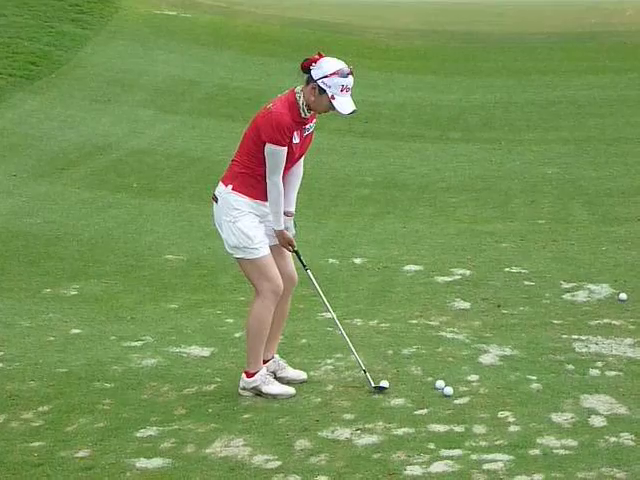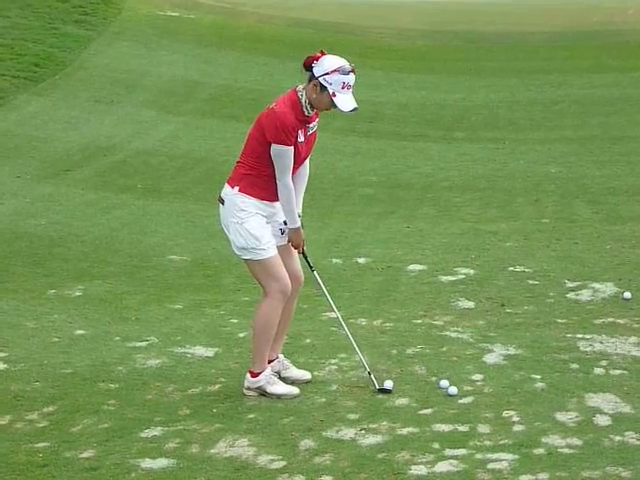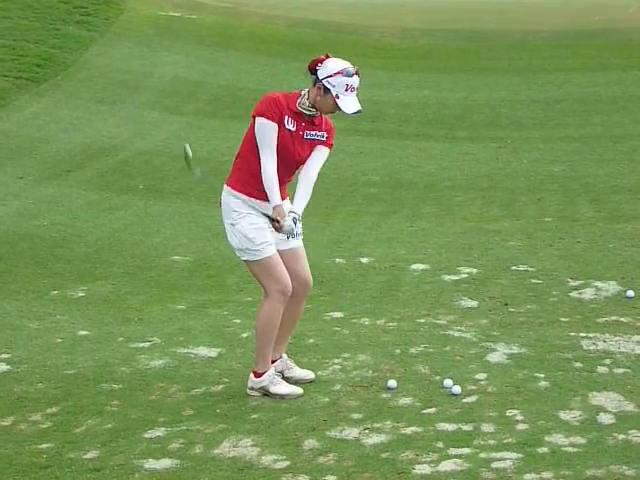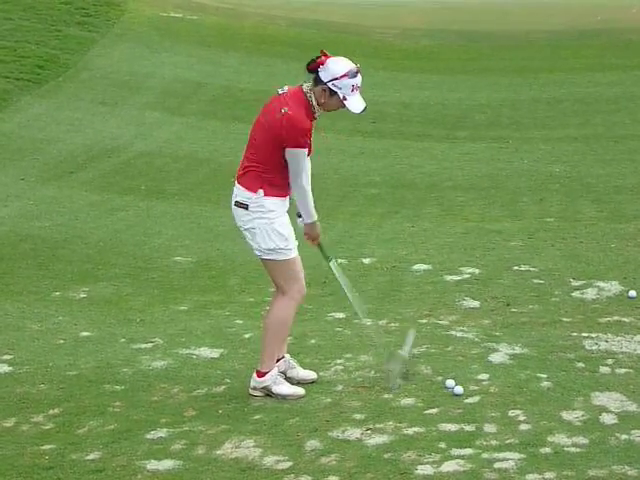
dt=0.7s
person 1, frame 1
left shoulder: (308, 111)
right shoulder: (279, 117)
left elbow: (296, 165)
right elbow: (273, 177)
left wrist: (289, 215)
right wrist: (279, 227)
left hip: (262, 203)
right hip: (238, 204)
left knee: (288, 280)
right knee: (270, 287)
left ankle: (269, 359)
right ankle: (252, 376)
person 1, frame 2
left shoulder: (310, 110)
right shoulder: (283, 117)
left elbow: (301, 167)
right elbow: (285, 178)
left wrist: (295, 217)
right wrist: (294, 226)
left hip: (269, 205)
right hip: (244, 205)
left knee: (294, 280)
right knee: (278, 287)
left ankle: (274, 359)
right ankle: (256, 376)
person 1, frame 3
left shoulder: (324, 129)
right shoulder: (274, 104)
left elbow: (308, 174)
right elbow: (266, 160)
left wrist: (293, 213)
right wrist: (277, 205)
left hip: (276, 207)
right hip: (243, 205)
left knee: (302, 284)
right knee: (279, 288)
left ankle: (277, 359)
right ankle: (260, 375)
person 1, frame 4
left shoulder: (292, 95)
right shoulder: (296, 122)
left elbow: (300, 167)
right elbow: (298, 179)
left wrist: (307, 215)
right wrist: (310, 221)
left hip: (255, 199)
right hip: (261, 206)
left knee: (288, 283)
right knee: (293, 290)
left ankle: (278, 359)
right ankle: (263, 376)
